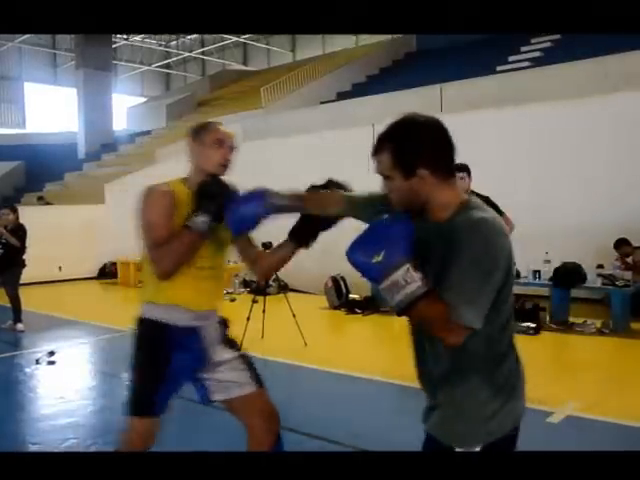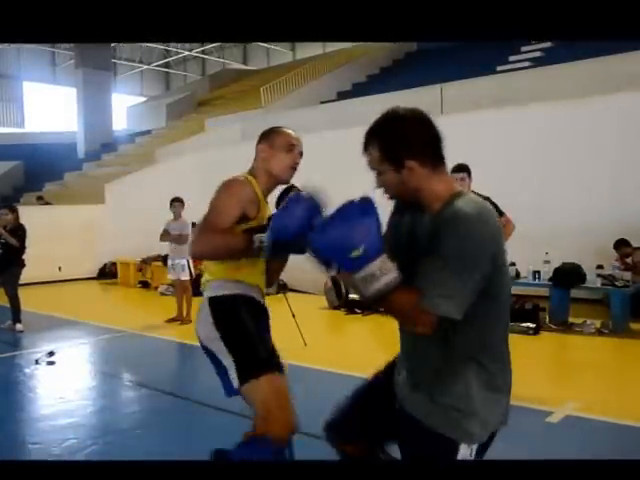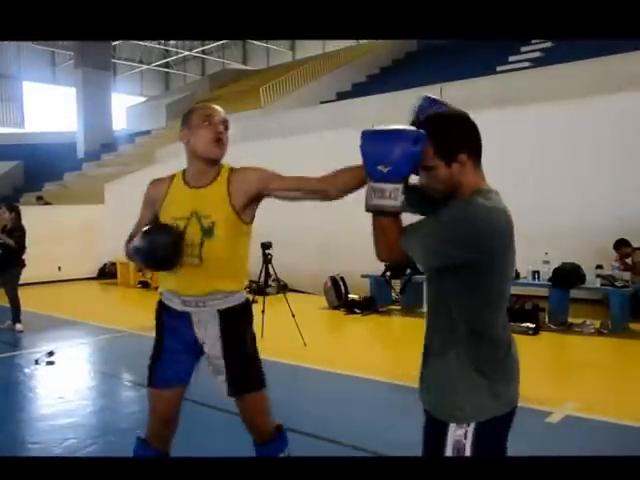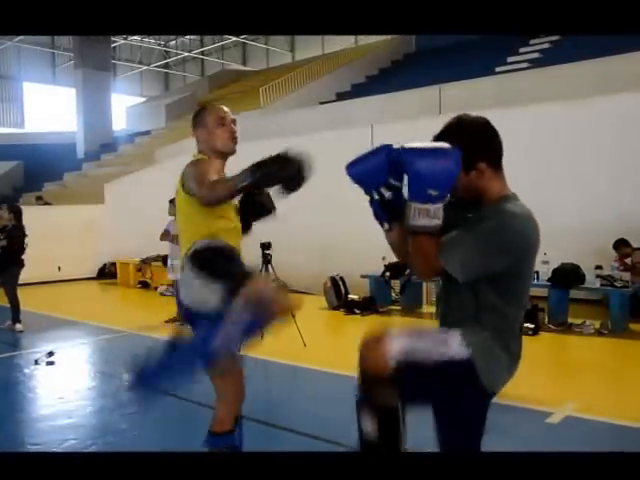
dt=0.5s
person 1, frame 1
left shoulder: (481, 234)
right shoulder: (407, 213)
left elbow: (451, 329)
right elbow: (339, 204)
left wrist: (395, 274)
right wrist: (274, 200)
left hip: (472, 408)
right hip: (452, 397)
person 1, frame 2
left shoulder: (470, 227)
right shoulder: (408, 211)
left elbow: (421, 317)
right elbow: (385, 281)
left wrist: (365, 259)
right wrist: (333, 252)
left hip: (462, 397)
right hip: (412, 375)
right knee: (345, 435)
person 1, frame 3
left shoulder: (477, 217)
right shoulder: (453, 199)
left elbow: (389, 250)
right elbow: (403, 198)
left wrist: (384, 179)
left hip: (472, 390)
right hip: (468, 379)
person 1, frame 4
left shoulder: (511, 224)
right shoulder: (463, 208)
left elbow: (426, 266)
right elbow: (408, 252)
left wrist: (424, 199)
right wrist: (390, 205)
left hip: (482, 354)
right hip: (467, 349)
left knee: (376, 352)
right knee: (459, 445)
left ankle: (379, 444)
person 2, frame 1
left shoulder: (231, 205)
right shoulder: (161, 198)
left elbow: (263, 269)
right elbow: (162, 266)
left wrist: (304, 231)
right wrist: (203, 218)
left hip: (209, 329)
right hip: (164, 328)
left knee: (265, 421)
right knee: (135, 443)
person 2, frame 2
left shoulder: (263, 204)
right shoulder: (241, 188)
right elbow: (202, 246)
left wrist: (288, 237)
right wrist: (266, 237)
left hip: (242, 314)
right hip: (231, 311)
left knee: (279, 422)
right knee: (276, 423)
person 2, frame 3
left shoulder: (246, 181)
right shoulder: (160, 190)
left elbow: (323, 188)
right elbow: (132, 245)
left hip: (227, 313)
right hip: (175, 314)
left knee: (257, 419)
right knee: (160, 423)
person 2, frame 4
left shoulder: (221, 181)
right shoulder: (200, 168)
right elbow: (210, 192)
left wrist: (248, 212)
right wrist: (254, 176)
left hip: (219, 292)
right hip: (206, 267)
left knee: (232, 399)
right knee: (274, 303)
right ankle: (177, 361)
person 3, frame 1
left shoulder: (20, 228)
left elbow: (18, 243)
left hip: (14, 265)
left knee: (13, 293)
left ankle: (19, 321)
right ankle: (15, 320)
person 3, frame 2
left shoulder: (19, 228)
left elbow: (17, 243)
left hip: (13, 265)
left knee: (12, 293)
left ankle: (18, 322)
right ankle: (14, 320)
person 3, frame 3
left shoulder: (18, 228)
left elbow: (16, 243)
left hip: (14, 266)
left knee: (12, 293)
left ankle: (17, 322)
right ankle: (14, 320)
person 3, frame 4
left shoulder: (17, 229)
left elbow: (12, 242)
left hip: (13, 266)
left knee: (11, 293)
left ankle: (17, 322)
right ankle: (14, 320)
person 4, frame 1
left shoulder: (188, 224)
right shoulder: (173, 223)
left hip: (185, 258)
right hip: (174, 258)
left knee: (188, 286)
right knee: (177, 286)
left ankle: (189, 315)
right ankle: (179, 313)
person 4, frame 2
left shoulder: (186, 223)
right shoulder: (169, 223)
left elbow: (184, 240)
right elbow: (162, 238)
left wrist: (170, 237)
right wrist: (175, 237)
left hip: (183, 258)
right hip: (172, 258)
left knee: (186, 286)
right knee: (177, 286)
left ankle: (188, 315)
right ankle: (179, 314)
person 4, frame 3
left shoulder: (184, 222)
right shoulder: (169, 222)
left elbow: (181, 239)
right elbow: (162, 237)
left wrist: (170, 238)
right wrist: (172, 238)
left hip: (181, 258)
right hip: (170, 257)
left knee: (184, 285)
right knee: (175, 286)
left ankle: (185, 314)
right ankle: (177, 313)
person 4, frame 4
right shoulder: (171, 223)
left elbow: (179, 240)
right elbow: (162, 237)
left wrist: (169, 237)
right wrist: (173, 237)
right hip: (172, 258)
right knee: (175, 286)
right ankle: (178, 314)
